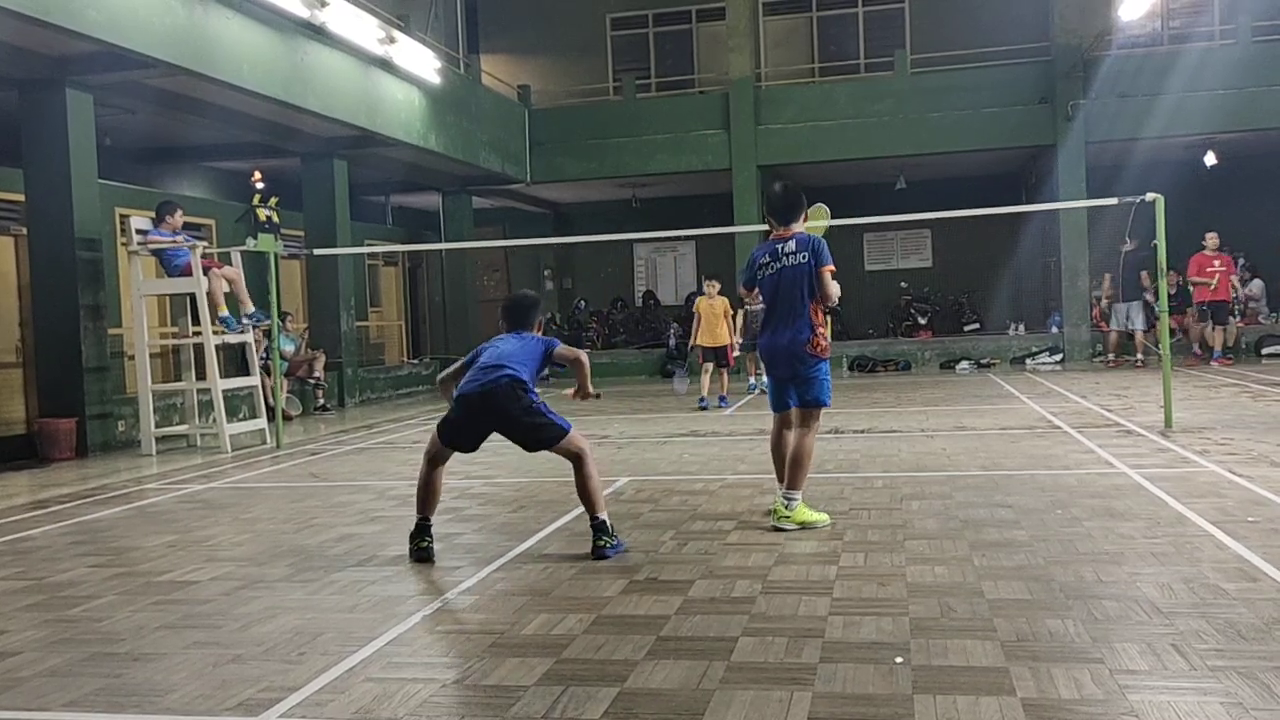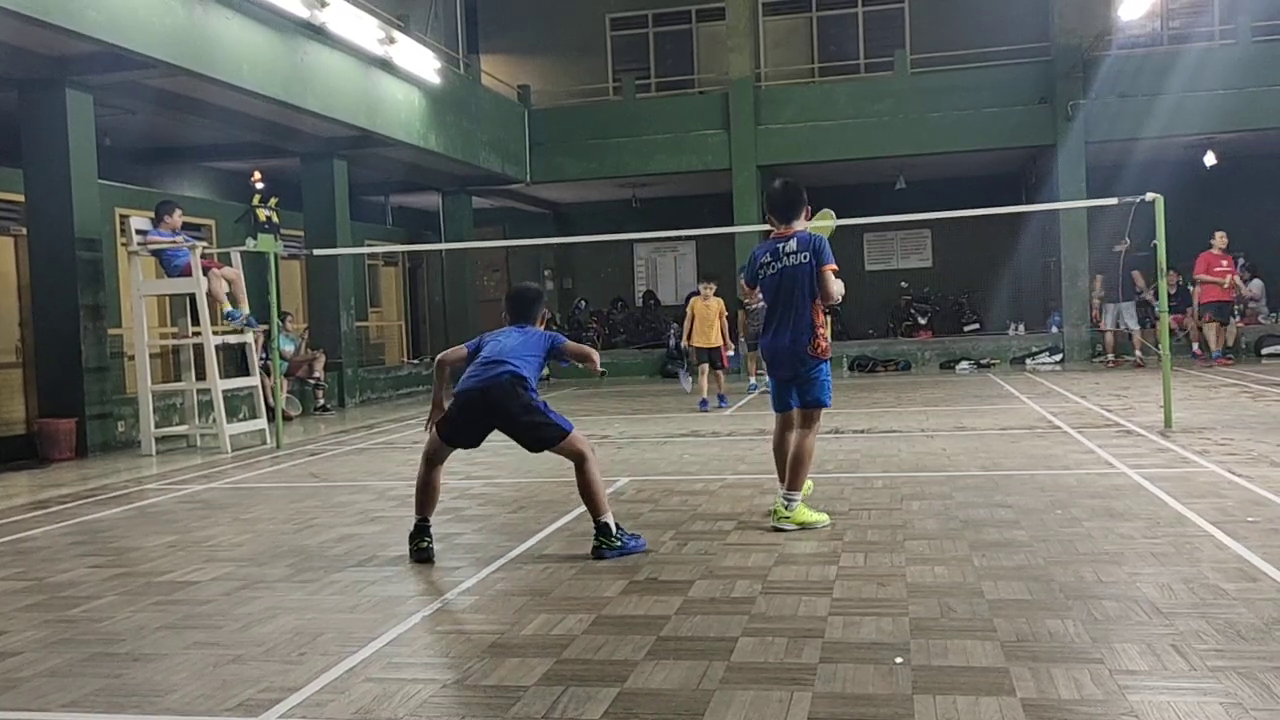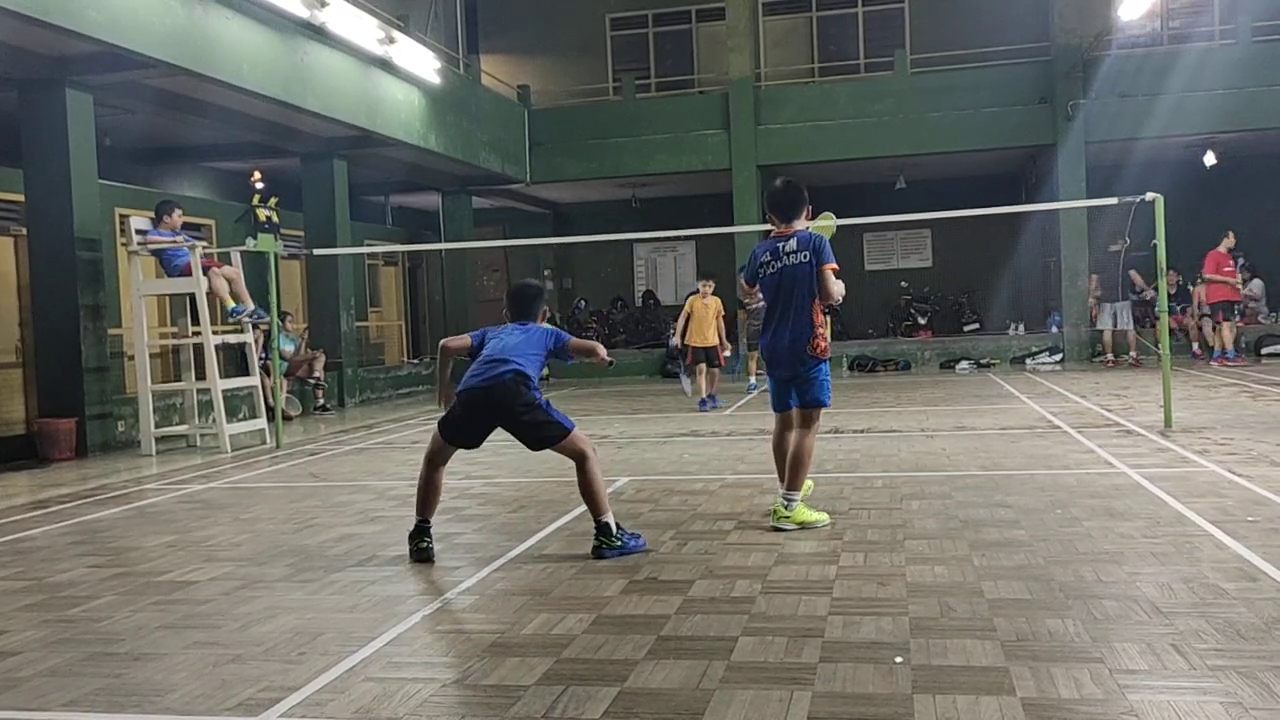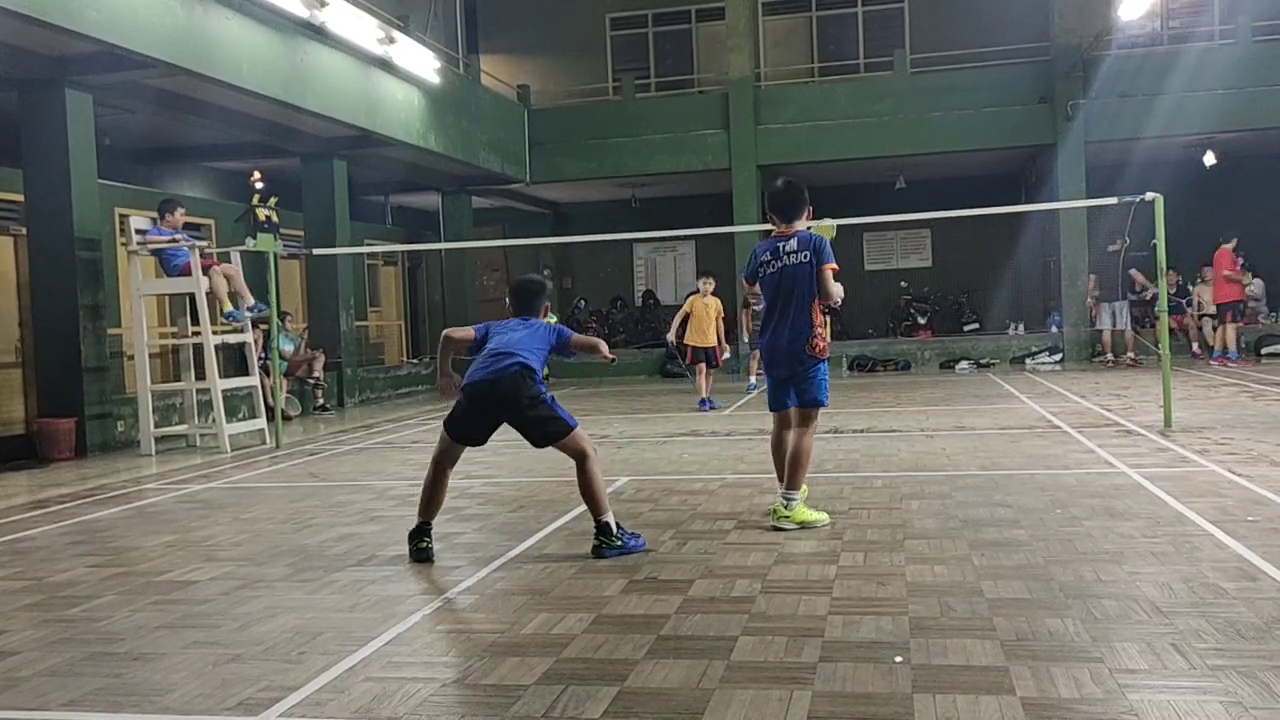
dt=0.2s
person 1, frame 1
left shoulder: (760, 253)
right shoulder: (814, 244)
left elbow: (747, 292)
right elbow: (828, 296)
right wrist: (836, 291)
left hip: (773, 347)
right hip: (807, 345)
left knee: (783, 421)
right knee: (806, 424)
left ankle: (785, 493)
right ankle: (790, 507)
person 1, frame 2
left shoulder: (761, 252)
right shoulder: (815, 243)
left elbow: (749, 290)
right elbow: (829, 295)
right wrist: (839, 289)
left hip: (774, 348)
right hip: (808, 345)
left knee: (784, 421)
right knee: (807, 424)
left ankle: (787, 491)
right ankle: (789, 507)
person 1, frame 3
left shoulder: (761, 251)
right shoulder: (816, 243)
left elbow: (749, 289)
right elbow: (829, 295)
right wrist: (841, 289)
left hip: (774, 348)
right hip: (807, 345)
left knee: (784, 421)
right knee: (806, 424)
left ankle: (788, 490)
right ankle: (789, 507)
person 1, frame 4
left shoulder: (761, 250)
right shoulder: (816, 243)
left elbow: (749, 287)
right elbow: (828, 295)
right wrist: (839, 292)
left hip: (772, 347)
right hip: (806, 345)
left knee: (782, 421)
right knee: (805, 423)
left ankle: (786, 491)
right ankle: (789, 506)
person 2, frame 1
left shoulder: (489, 345)
right shoulder: (542, 343)
left elbow: (444, 379)
right elbow: (578, 358)
left wrist: (458, 406)
right wrist: (585, 387)
left hip: (469, 399)
right hip: (512, 397)
left knee: (434, 458)
right knee: (581, 451)
left ankle: (421, 538)
right ankle: (604, 535)
person 2, frame 2
left shoulder: (489, 337)
right shoulder: (546, 338)
left elbow: (444, 359)
right elbow: (589, 355)
left wrist: (437, 401)
right wrist: (594, 366)
left hip: (468, 396)
right hip: (512, 394)
left knee: (431, 458)
right knee: (583, 453)
left ankle: (421, 537)
right ankle: (608, 535)
person 2, frame 3
left shoulder: (491, 333)
right shoulder: (548, 334)
left elbow: (446, 345)
right elbow: (595, 349)
left wrist: (443, 386)
right wrist: (602, 355)
left hip: (471, 394)
right hip: (515, 393)
left knee: (434, 459)
right knee: (584, 453)
left ankle: (421, 536)
right ankle: (608, 535)
person 2, frame 4
left shoulder: (493, 328)
right shoulder: (551, 330)
left elbow: (450, 335)
right elbow: (597, 346)
left wrist: (445, 374)
right wrist: (604, 352)
left hip: (476, 389)
right hip: (520, 388)
left knee: (442, 461)
right knee: (584, 452)
left ankle: (421, 537)
right ankle: (608, 534)
